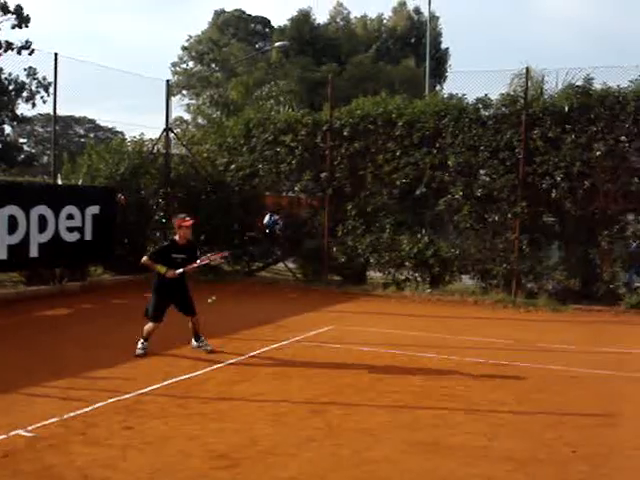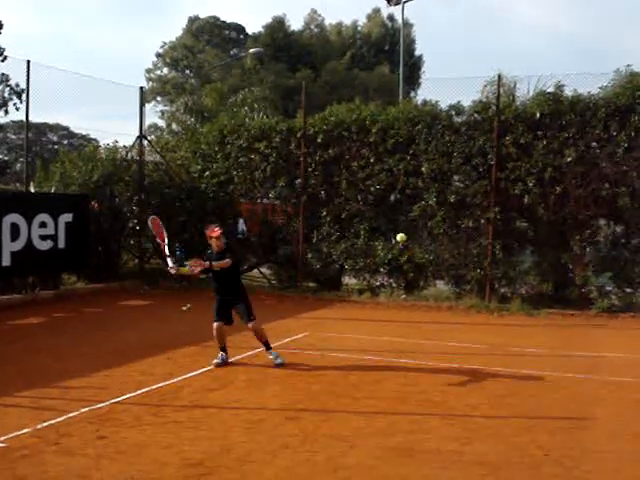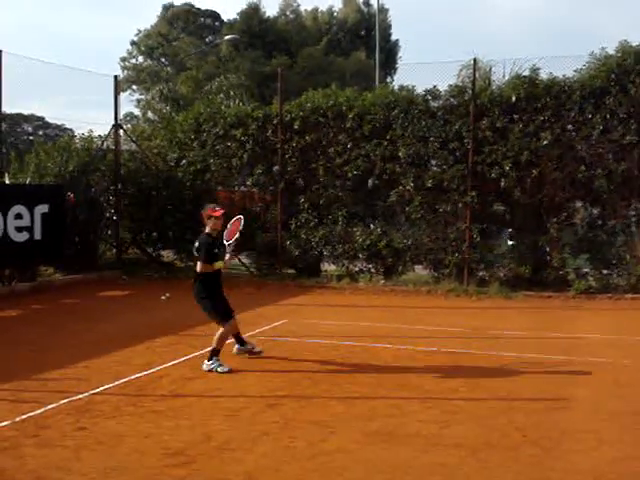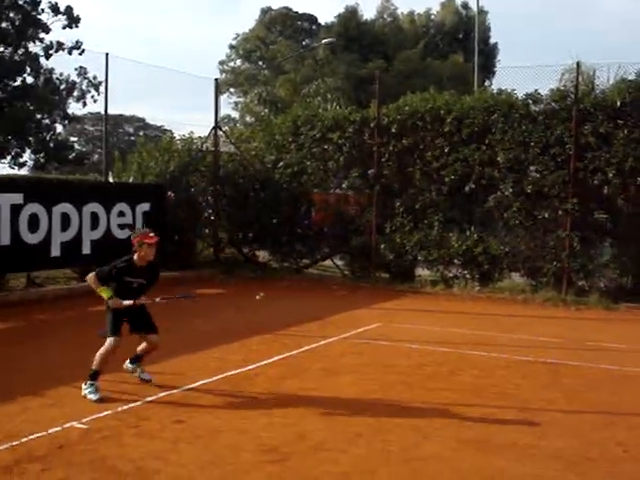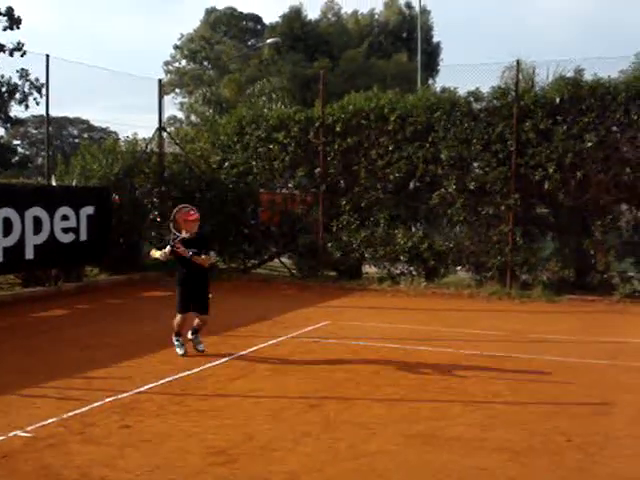
dt=1s
person 1, frame 1
left shoulder: (191, 246)
right shoulder: (167, 246)
left elbow: (192, 265)
right elbow: (145, 260)
right wrist: (164, 271)
left hip: (180, 286)
right hip: (162, 288)
left knee: (193, 318)
right knee: (155, 323)
left ankle: (198, 340)
right ankle: (143, 342)
person 1, frame 2
left shoulder: (229, 250)
right shoulder: (209, 256)
left elbow: (226, 263)
right elbow: (199, 271)
left wrist: (208, 265)
left hip: (238, 295)
right hip: (222, 297)
left knee: (253, 325)
right knee: (217, 327)
left ankle: (270, 351)
right ankle: (223, 354)
person 1, frame 3
left shoulder: (214, 239)
right shoulder: (205, 242)
right elbow: (201, 268)
left wrist: (223, 260)
right wrist: (221, 263)
left hip: (214, 288)
right hip: (205, 291)
left knee: (230, 320)
right knee: (227, 325)
left ankle: (241, 344)
right ankle: (211, 360)
person 1, frame 4
left shoulder: (153, 268)
right shoulder: (121, 267)
right elbow: (91, 278)
left wrist: (143, 298)
right wrist: (108, 296)
left hip: (136, 306)
right hip: (117, 306)
left knee: (153, 340)
right knee: (113, 342)
left ankle: (133, 363)
right ankle: (90, 383)
person 1, frame 5
left shoulder: (202, 239)
right shoulder: (176, 241)
left elbow: (206, 262)
right elbow: (153, 252)
left wrist: (188, 254)
right wrist: (160, 254)
left hip: (201, 282)
right hip: (184, 282)
left knee: (203, 318)
right knee: (182, 316)
left ankle: (193, 334)
right ankle: (177, 338)
